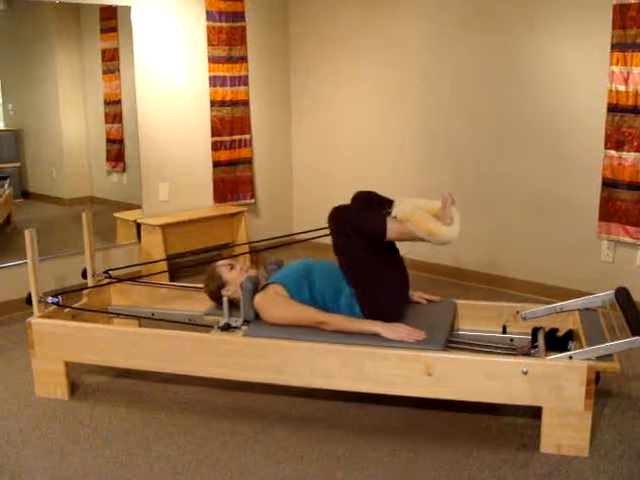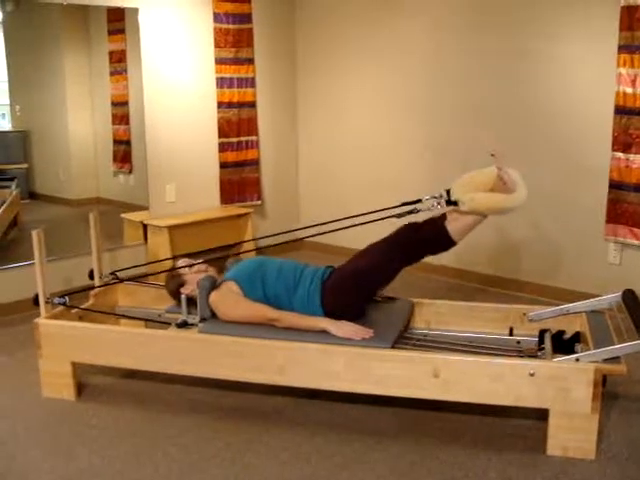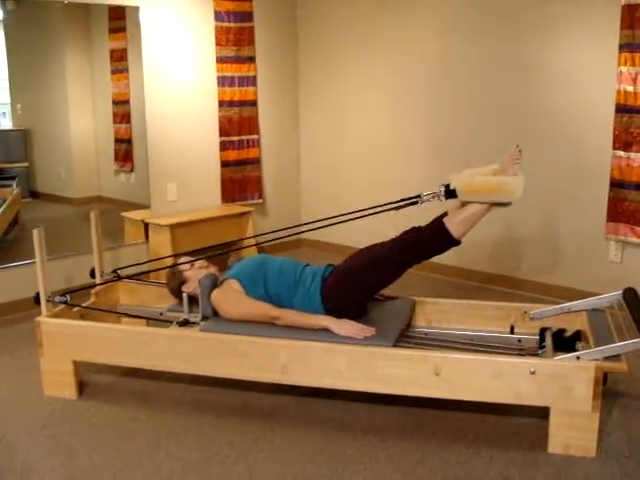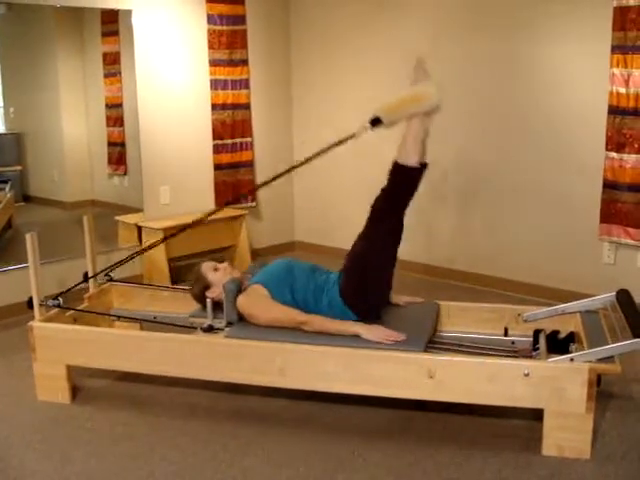
dt=1s
person 1, frame 1
left shoulder: (280, 279)
right shoulder: (265, 302)
right elbow: (322, 320)
left wrist: (405, 292)
right wrist: (381, 327)
left hip: (386, 287)
right hip: (380, 305)
left knee: (363, 201)
right knee: (342, 216)
left ankle: (431, 222)
right ankle: (429, 230)
person 1, frame 2
left shoulder: (237, 275)
right shoulder: (220, 299)
right elbow: (274, 316)
left wrist: (365, 288)
right wrist: (330, 324)
left hip: (330, 281)
right hip: (330, 301)
left knee: (411, 237)
right knee: (407, 241)
person 1, frame 3
left shoulder: (237, 275)
right shoulder: (221, 297)
right elbow: (275, 315)
right wrist: (331, 322)
left hip: (331, 279)
right hip: (331, 297)
left knee: (416, 241)
right knee: (409, 246)
person 1, frame 4
left shoulder: (258, 284)
right shoulder: (248, 302)
right elbow: (303, 320)
right wrist: (361, 328)
left hip: (348, 288)
right hip: (353, 302)
right knee: (385, 212)
